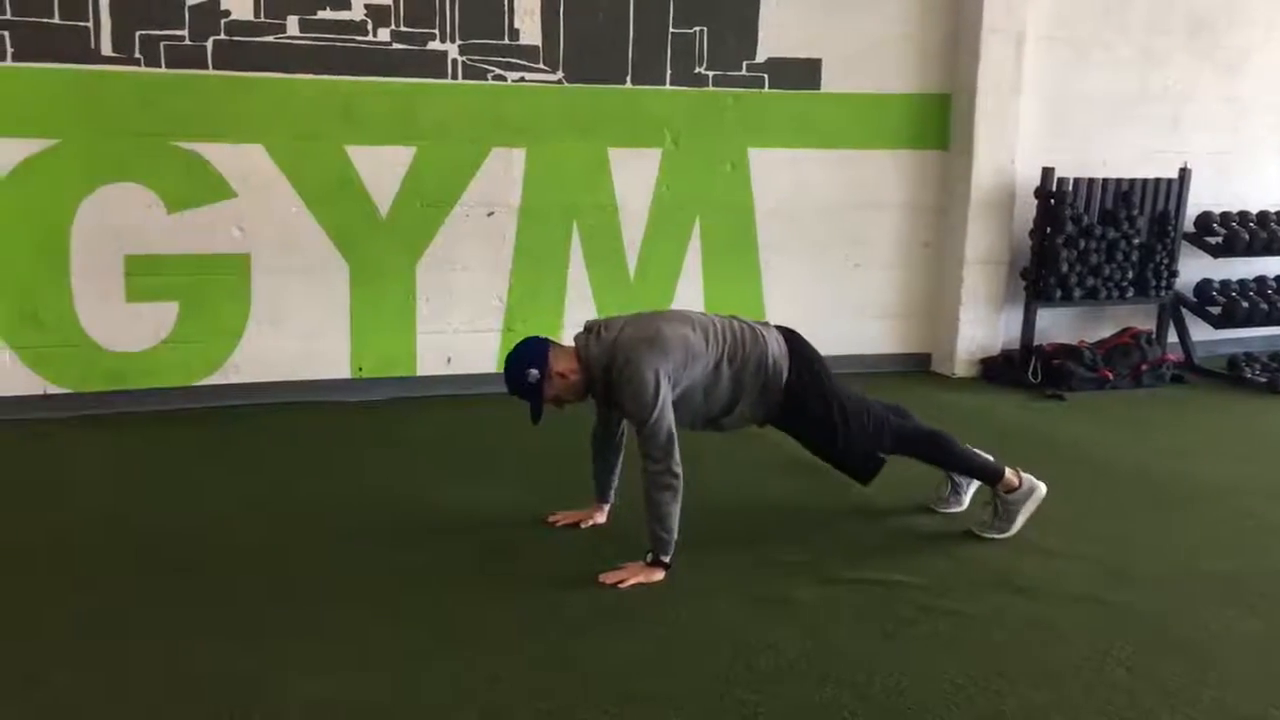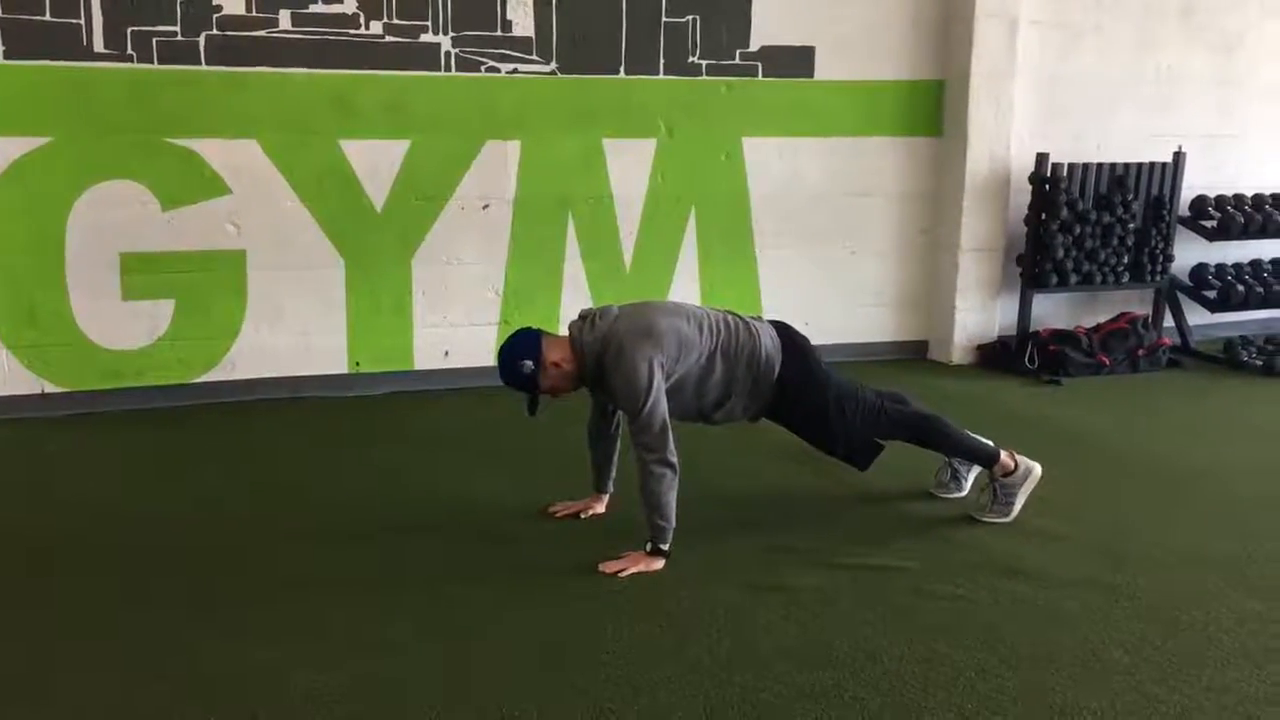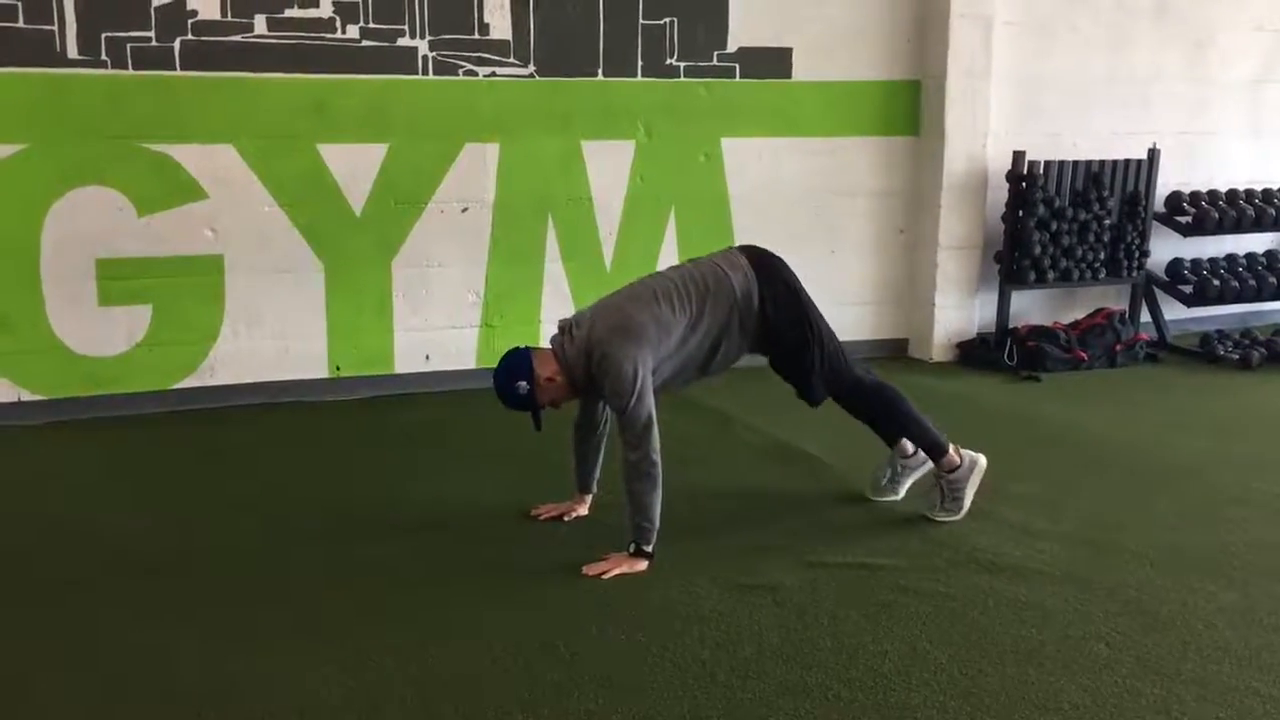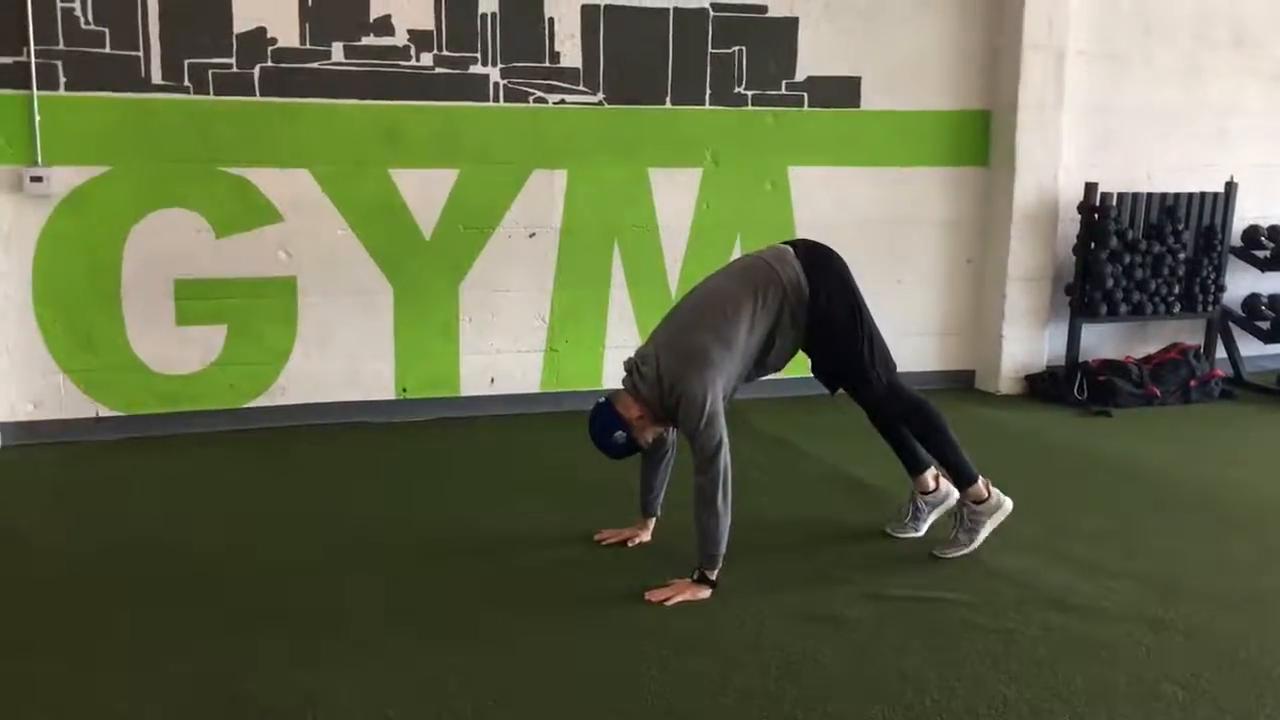
dt=1s
person 1, frame 1
left shoulder: (634, 367)
right shoulder: (599, 352)
left elbow: (662, 463)
right elbow: (608, 429)
left wrist: (658, 561)
right wrist: (600, 504)
left hip: (782, 374)
right hip: (767, 370)
left knee: (882, 432)
right knee: (871, 423)
left ankle: (1010, 483)
right ankle: (963, 468)
person 1, frame 2
left shoulder: (626, 356)
right shoulder: (594, 342)
left elbow: (657, 452)
right elbow: (605, 419)
left wrist: (657, 549)
right wrist: (600, 495)
left hip: (777, 370)
right hip: (761, 360)
left knee: (879, 418)
right knee: (872, 409)
left ankle: (1008, 467)
right ankle: (961, 452)
person 1, frame 3
left shoulder: (614, 358)
right shoulder: (578, 346)
left elbow: (642, 451)
right elbow: (592, 418)
left wrist: (641, 551)
right wrist: (582, 496)
left hip: (759, 291)
right hip: (740, 283)
left knee: (845, 379)
right knee: (827, 376)
left ankle: (953, 462)
right ankle: (906, 452)
person 1, frame 4
left shoulder: (690, 387)
right shoulder: (646, 377)
left elbow: (712, 475)
right elbow: (659, 446)
left wrist: (705, 579)
right wrist: (646, 523)
left hip: (811, 282)
right hip: (791, 278)
left knee: (882, 390)
right knee: (864, 391)
left ankle: (979, 497)
right ankle: (928, 488)
